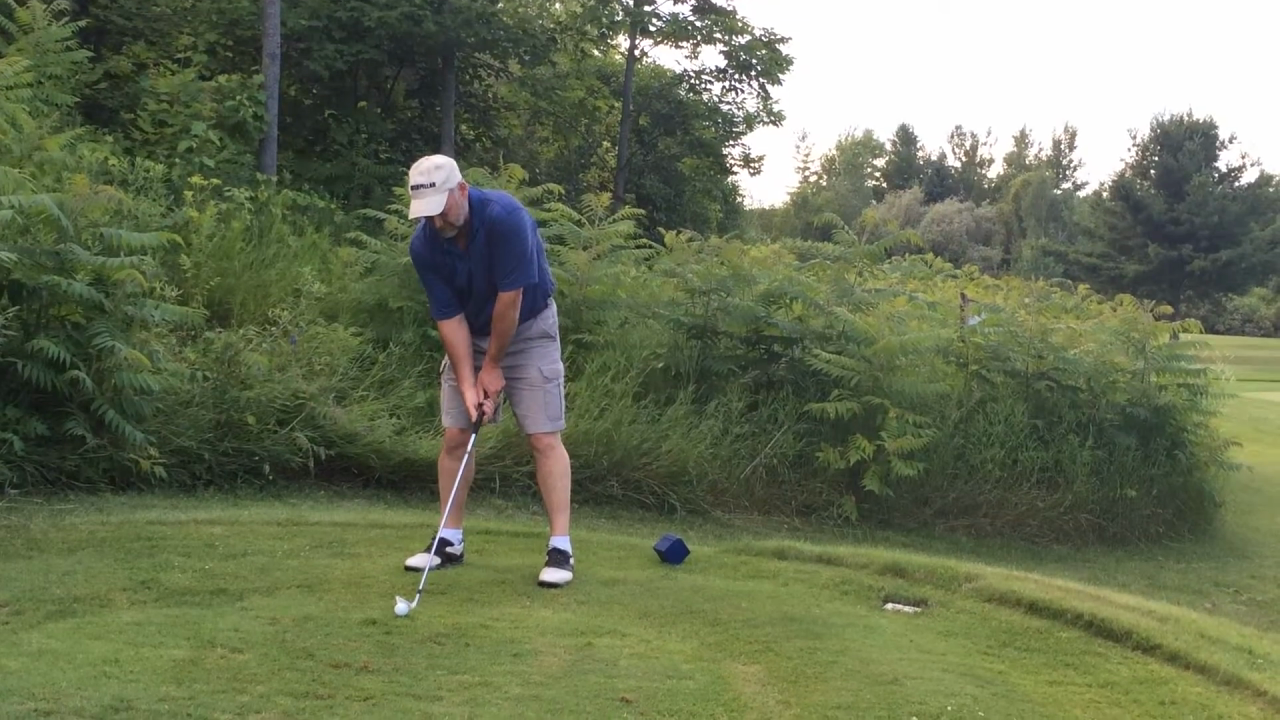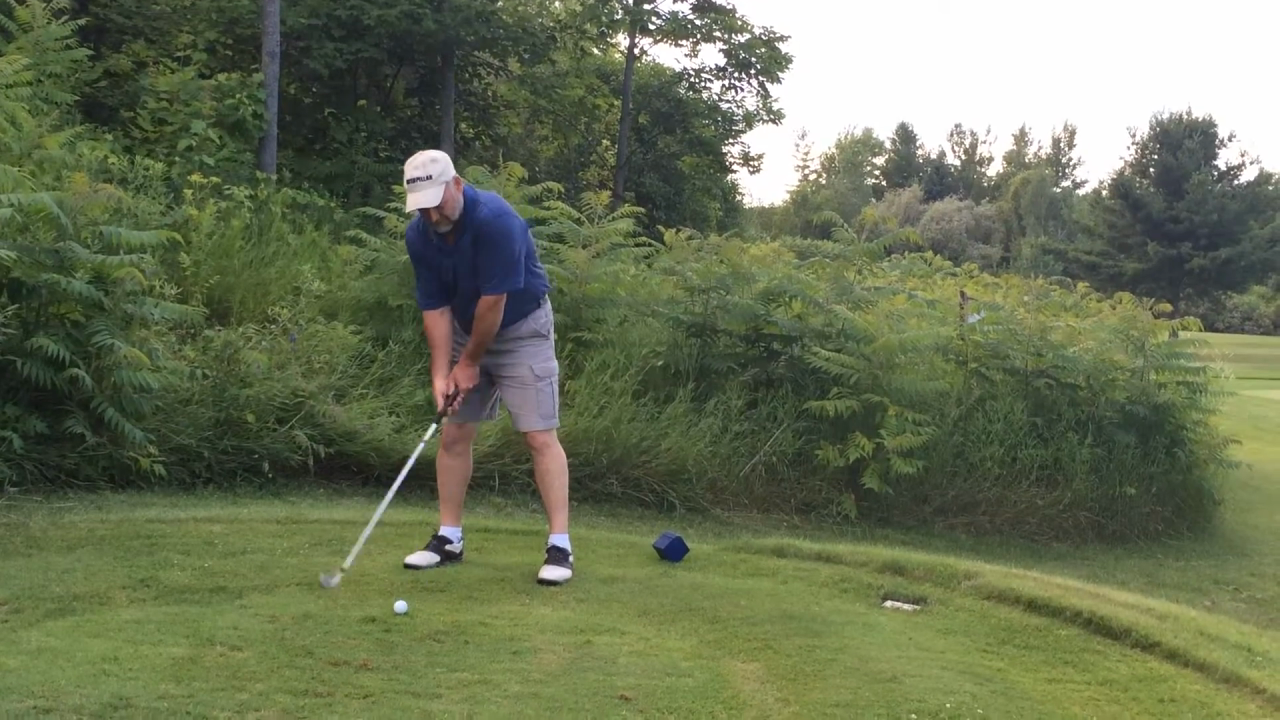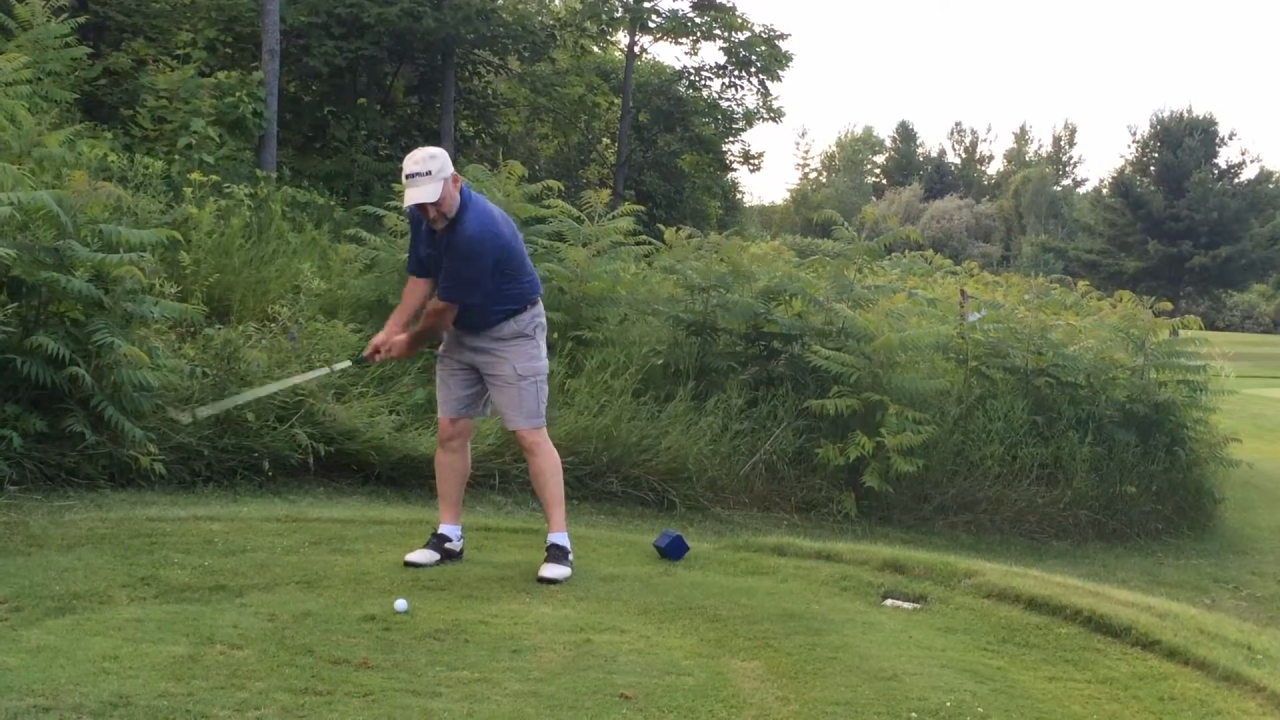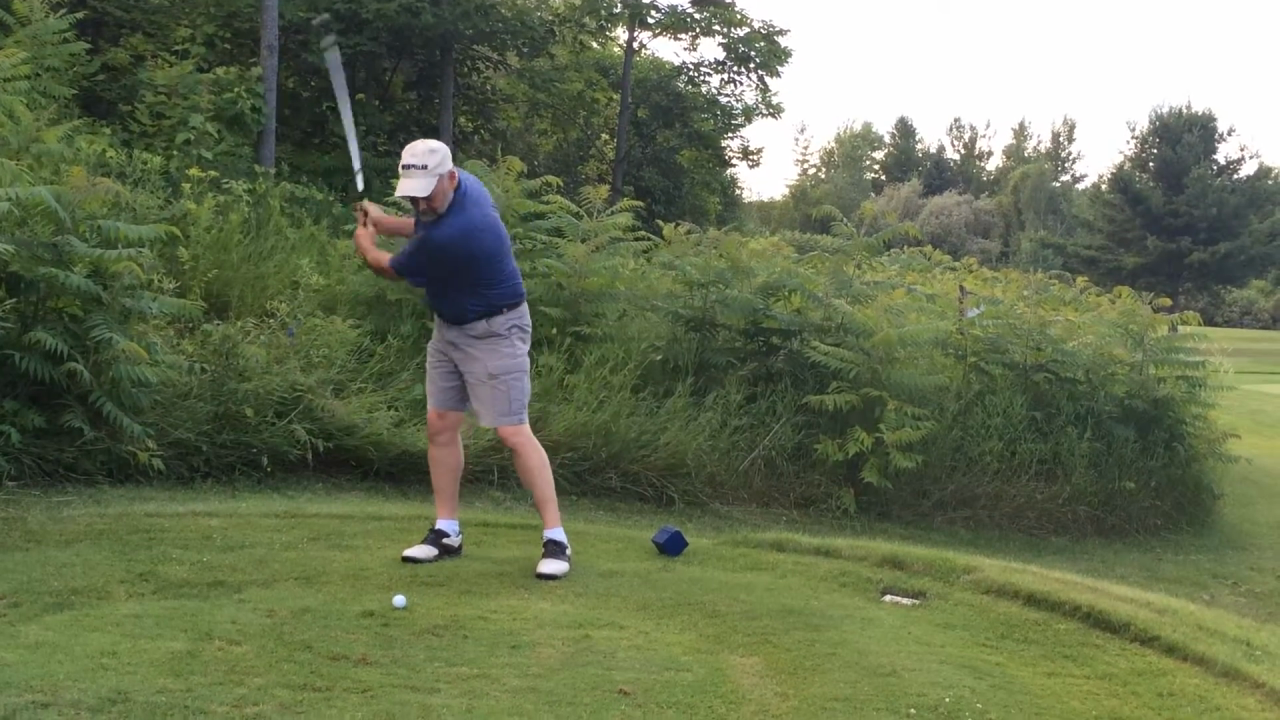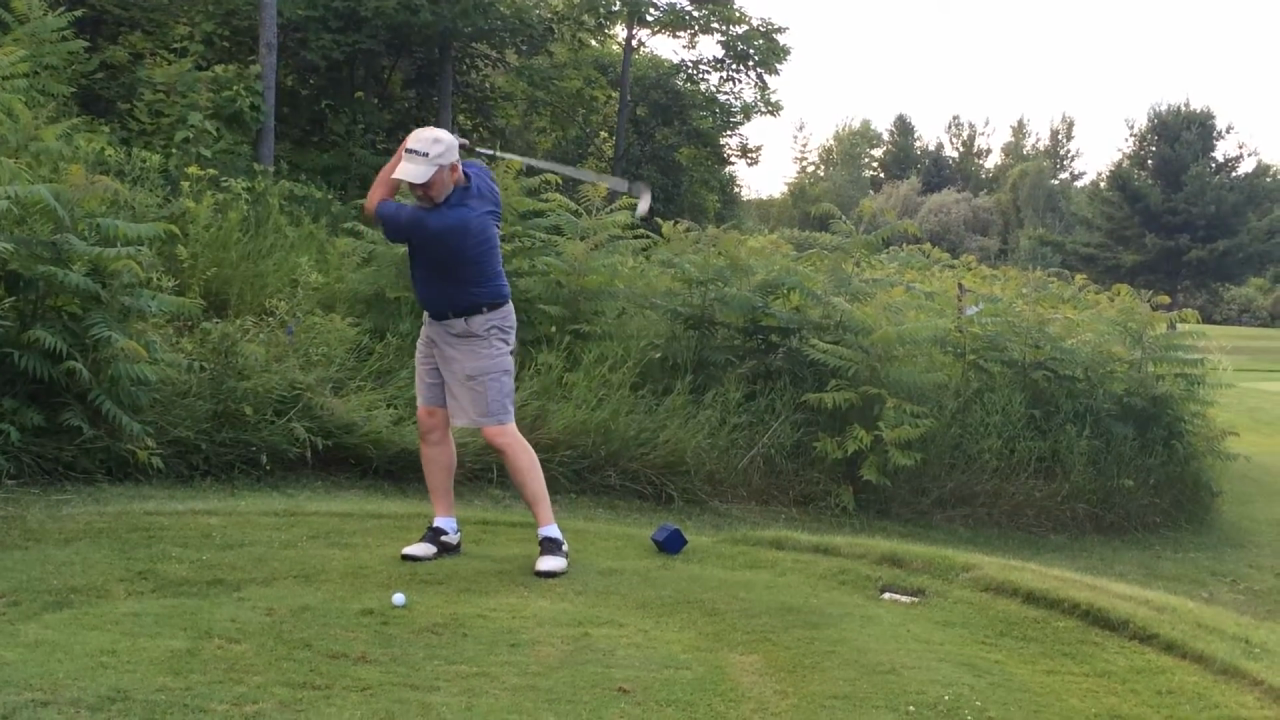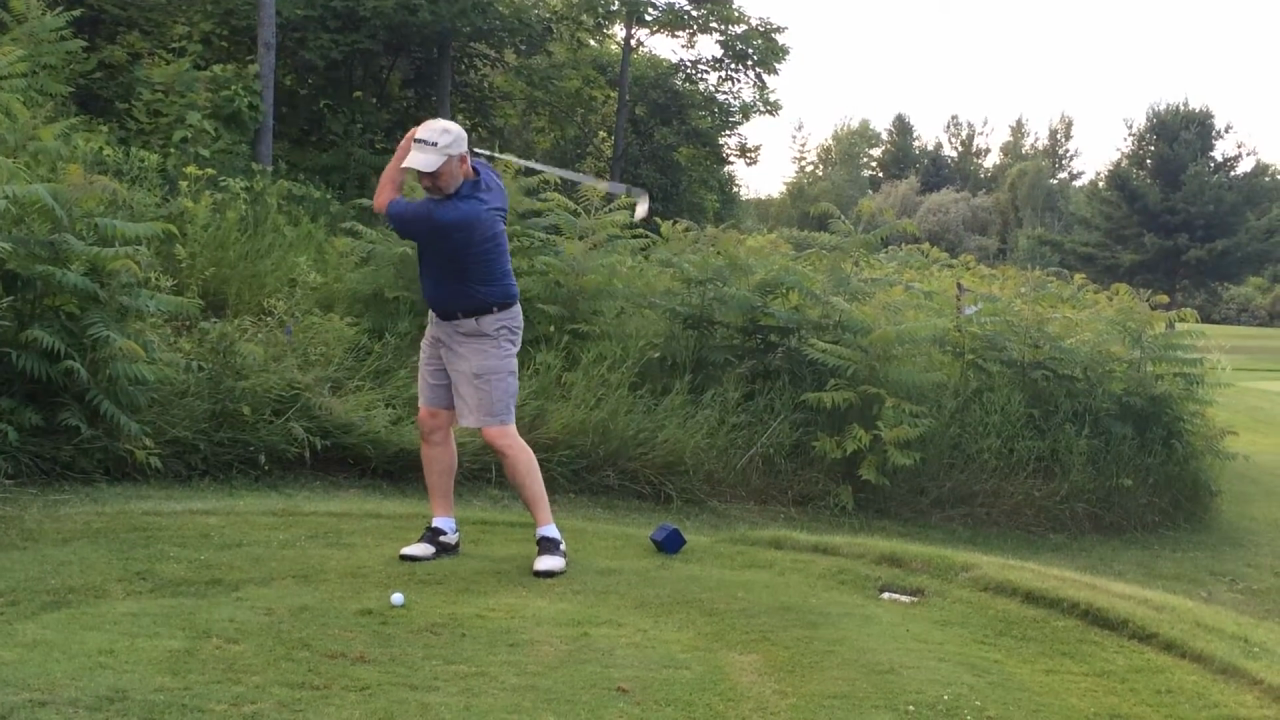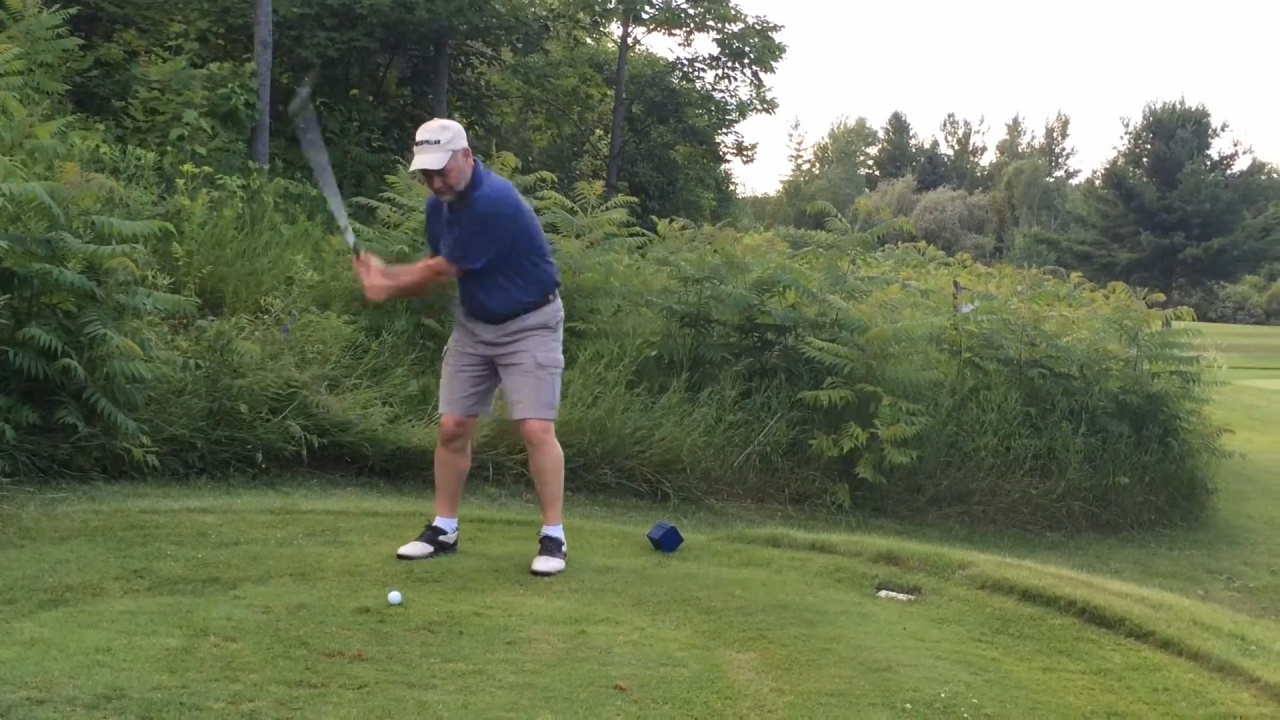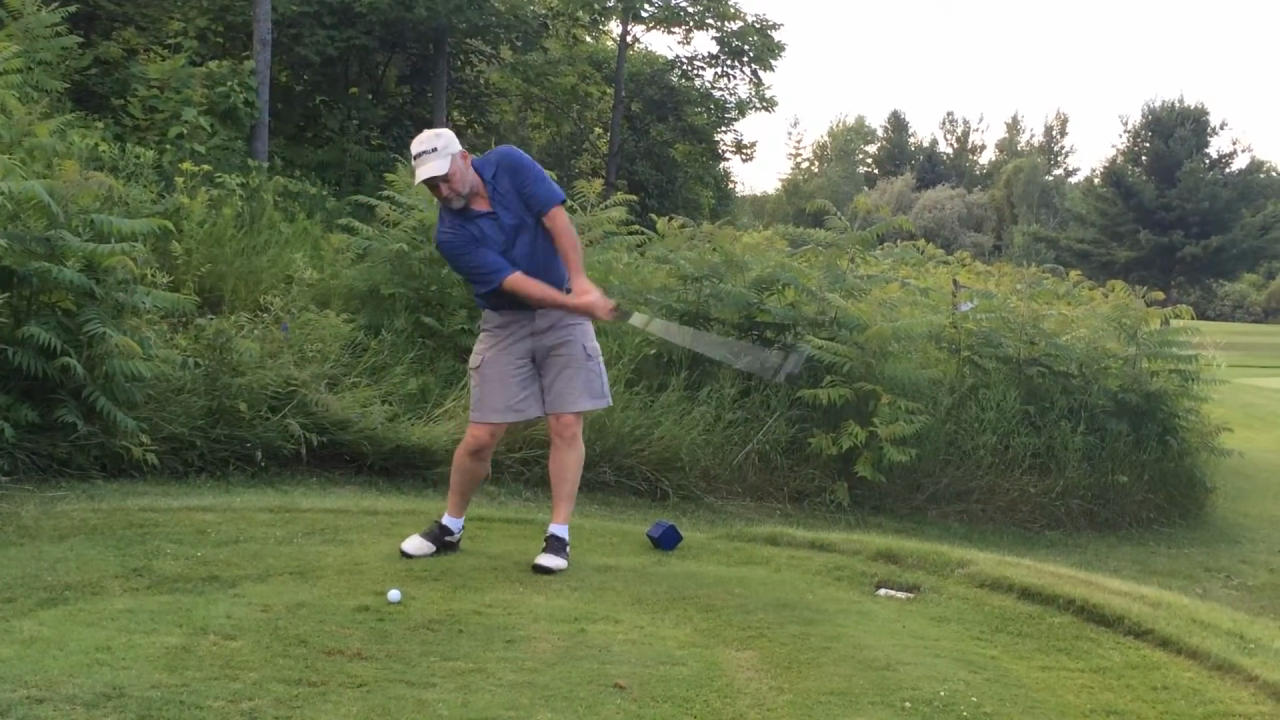
dt=0.2s
person 1, frame 1
left shoulder: (504, 216)
right shoulder: (423, 244)
left elbow: (510, 298)
right elbow: (449, 317)
left wrist: (494, 366)
right wrist: (466, 383)
left hip: (528, 331)
right hip: (469, 336)
left knee: (544, 439)
right knee: (455, 437)
left ankle: (560, 548)
right ankle: (450, 540)
person 1, frame 2
left shoulder: (494, 219)
right shoulder: (418, 235)
left elbow: (493, 301)
right elbow: (434, 307)
left wrist: (470, 363)
right wrist: (440, 372)
left hip: (522, 329)
right hip: (465, 332)
left knee: (540, 437)
right knee: (452, 434)
left ankle: (559, 545)
right ankle: (449, 537)
person 1, frame 3
left shoulder: (477, 232)
right shoulder: (424, 215)
left elbow: (443, 307)
right elbow: (421, 278)
left wrist: (409, 341)
right wrist: (389, 330)
left hip: (512, 331)
right hip: (460, 330)
left knee: (530, 435)
right knee: (450, 431)
left ankle: (558, 543)
right ankle: (448, 536)
person 1, frame 4
left shoulder: (453, 236)
right shoulder: (461, 185)
left elbow: (397, 270)
left wrist: (366, 247)
right wrist: (388, 223)
left hip: (494, 330)
right hip: (449, 325)
left knee: (513, 433)
right knee: (440, 425)
left ankle: (555, 538)
right ankle: (446, 531)
person 1, frame 5
left shoulder: (435, 227)
right shoulder: (476, 173)
left elbow: (375, 206)
left wrist: (395, 153)
left hip: (477, 330)
right hip: (439, 322)
left knee: (498, 433)
right knee: (430, 423)
left ankle: (551, 535)
right ankle: (445, 529)
person 1, frame 6
left shoulder: (446, 219)
right shoulder: (482, 172)
left elbow: (383, 203)
left wrist: (403, 146)
left hip: (484, 329)
right hip: (445, 323)
left knee: (499, 434)
right knee: (432, 424)
left ankle: (549, 536)
right ankle: (444, 529)
person 1, frame 7
left shoulder: (492, 201)
right shoulder: (439, 205)
left elbow: (442, 271)
right elbow: (438, 262)
left wrist: (389, 289)
right wrist: (389, 272)
left hip: (529, 324)
right hip: (475, 326)
left knee: (536, 430)
right knee: (452, 429)
left ankle: (553, 536)
right ankle: (444, 528)
person 1, frame 8
left shoulder: (507, 163)
right shoulder: (450, 234)
left elbow: (558, 219)
right elbow: (512, 281)
left wrist: (582, 282)
right wrist: (571, 300)
left hip: (565, 316)
right hip: (507, 323)
left knee: (566, 425)
right knee: (482, 436)
left ankle: (558, 534)
right ankle: (450, 526)
